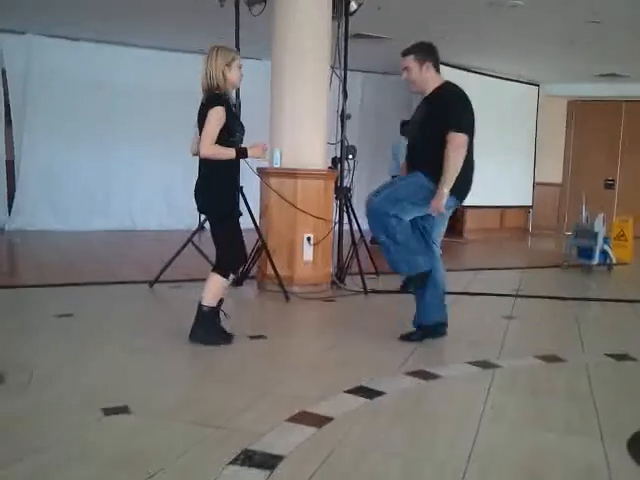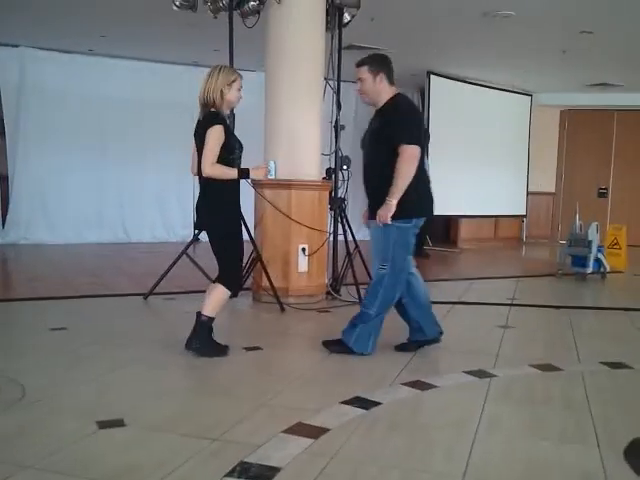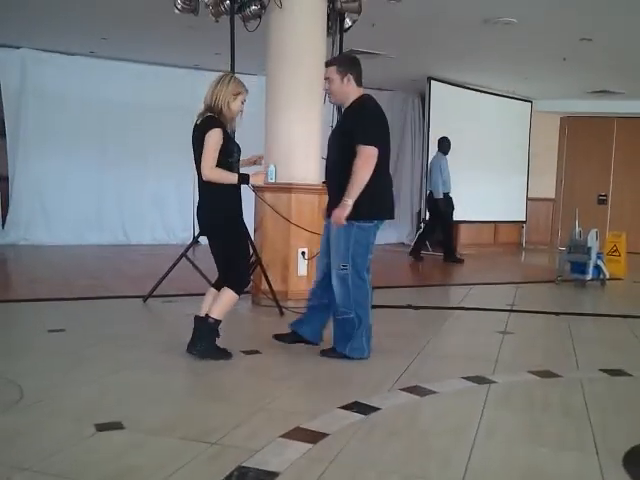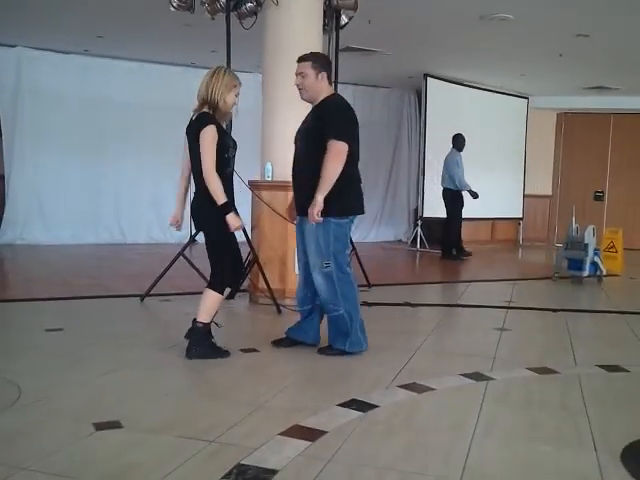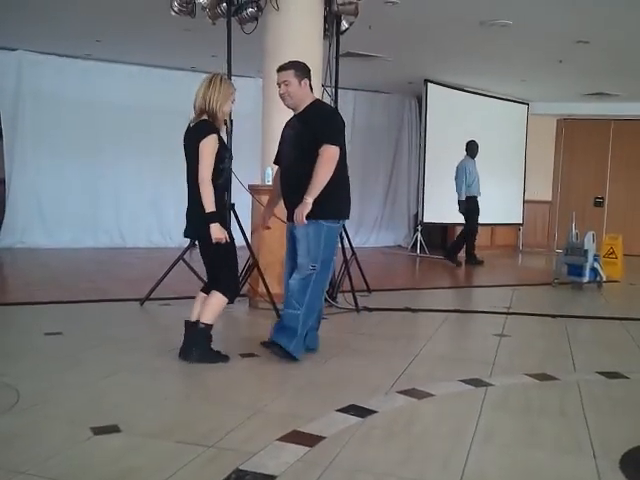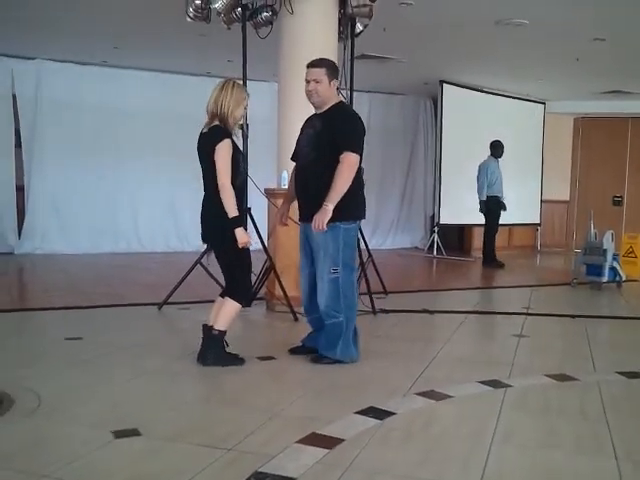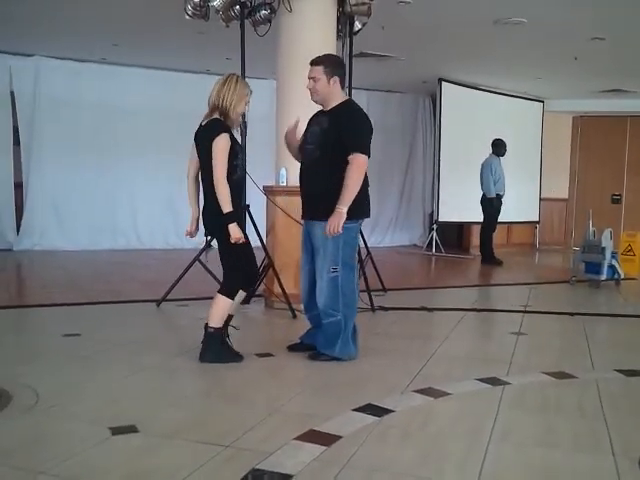
dt=0.4s
person 1, frame 1
left shoulder: (452, 98)
right shoulder: (428, 102)
left elbow: (457, 145)
left wrist: (444, 190)
right wrist: (401, 184)
left hip: (438, 186)
right hip: (425, 182)
left knee: (378, 206)
right knee: (426, 251)
left ankle: (415, 267)
right ankle: (432, 320)
person 1, frame 2
left shoulder: (402, 110)
right shoulder: (383, 113)
left elbow: (409, 157)
left wrist: (391, 202)
right wrist: (380, 204)
left hip: (399, 208)
right hip: (385, 207)
left knee: (386, 272)
right knee: (400, 270)
left ankle: (358, 339)
right ankle: (425, 330)
person 1, frame 3
left shoulder: (366, 111)
right shoulder: (352, 113)
left elbow: (367, 157)
left wrist: (347, 203)
left hip: (361, 211)
right hip: (344, 209)
left knee: (349, 275)
right knee: (328, 271)
left ankle: (353, 344)
right ankle: (308, 328)
person 1, frame 4
left shoulder: (336, 109)
right shoulder: (316, 113)
left elbow: (337, 153)
left wrist: (319, 198)
right wrist: (298, 201)
left hip: (332, 207)
right hip: (311, 207)
left knee: (329, 271)
right knee: (308, 272)
left ankle: (349, 339)
right ankle: (306, 331)
person 1, frame 5
left shoulder: (324, 115)
right shoulder: (292, 124)
left elbow: (329, 156)
right elbow: (283, 170)
left wrist: (308, 200)
right wrist: (270, 205)
left hip: (322, 211)
right hip: (299, 211)
left knee: (308, 275)
right knee: (297, 276)
left ankle: (289, 339)
right ankle: (303, 337)
person 1, frame 6
left shoulder: (346, 119)
right shoulder: (310, 122)
left elbow: (349, 164)
left wrist: (328, 207)
right wrist: (287, 201)
left hip: (337, 216)
right hip: (311, 215)
left knee: (334, 280)
right knee: (312, 281)
left ankle: (341, 347)
right ankle: (319, 338)
person 1, frame 7
left shoulder: (353, 117)
right shoulder: (317, 118)
left elbow: (357, 164)
right elbow: (303, 157)
left wrist: (341, 210)
right wrist: (292, 139)
left hip: (337, 214)
right hip: (314, 213)
left knee: (334, 279)
right knee: (312, 279)
left ankle: (339, 345)
right ankle: (318, 335)
person 2, frame 1
left shoulder: (212, 102)
right shoulder: (219, 103)
left elbow: (196, 148)
right elbow: (206, 149)
left wrist: (235, 149)
right wrist: (245, 152)
left hip: (218, 190)
right hip: (217, 192)
left knee: (234, 256)
right knee: (229, 258)
left ankle: (208, 318)
right ankle: (203, 325)
person 2, frame 2
left shoulder: (205, 120)
right shoulder: (216, 122)
left elbow: (195, 168)
right elbow: (209, 168)
left wrist: (235, 167)
right wrist: (248, 173)
left hip: (214, 208)
right hip: (221, 209)
left knee: (227, 271)
right knee: (232, 274)
left ankle: (201, 333)
right ankle: (199, 335)
person 2, frame 3
left shoulder: (207, 124)
right shoulder: (213, 126)
right elbow: (208, 172)
left wrist: (243, 162)
right wrist: (247, 179)
left hip: (217, 212)
right hip: (221, 213)
left knee: (227, 275)
right knee: (239, 276)
left ankle: (201, 336)
right ankle: (204, 339)
person 2, frame 4
left shoulder: (197, 121)
right shoulder: (210, 123)
left elbow: (187, 169)
right elbow: (209, 171)
left wrist: (180, 207)
right wrist: (228, 210)
left hip: (206, 207)
right hip: (214, 209)
left knee: (230, 270)
right knee: (224, 273)
left ankle: (200, 329)
right ankle: (199, 340)
person 2, frame 5
left shoulder: (194, 128)
right shoulder: (208, 131)
right elbow: (205, 180)
right wrist: (215, 221)
left hip: (200, 216)
right hip: (209, 218)
left knee: (215, 279)
right knee: (228, 281)
left ankle: (191, 341)
right ankle: (199, 343)
person 2, frame 6
left shoulder: (207, 134)
right shoulder: (222, 136)
right elbow: (225, 186)
right wrist: (238, 225)
left hip: (215, 221)
right hip: (224, 222)
left knee: (233, 283)
right knee: (242, 286)
left ankle: (210, 343)
right ankle: (213, 347)
person 2, frame 7
left shoulder: (205, 128)
right shoulder: (221, 130)
left elbow: (193, 174)
right elbow: (220, 179)
left wrist: (195, 215)
right wrist: (231, 221)
left hip: (214, 214)
right hip: (224, 215)
left knee: (248, 273)
right knee: (236, 278)
left ankle: (217, 331)
right ankle: (212, 345)
